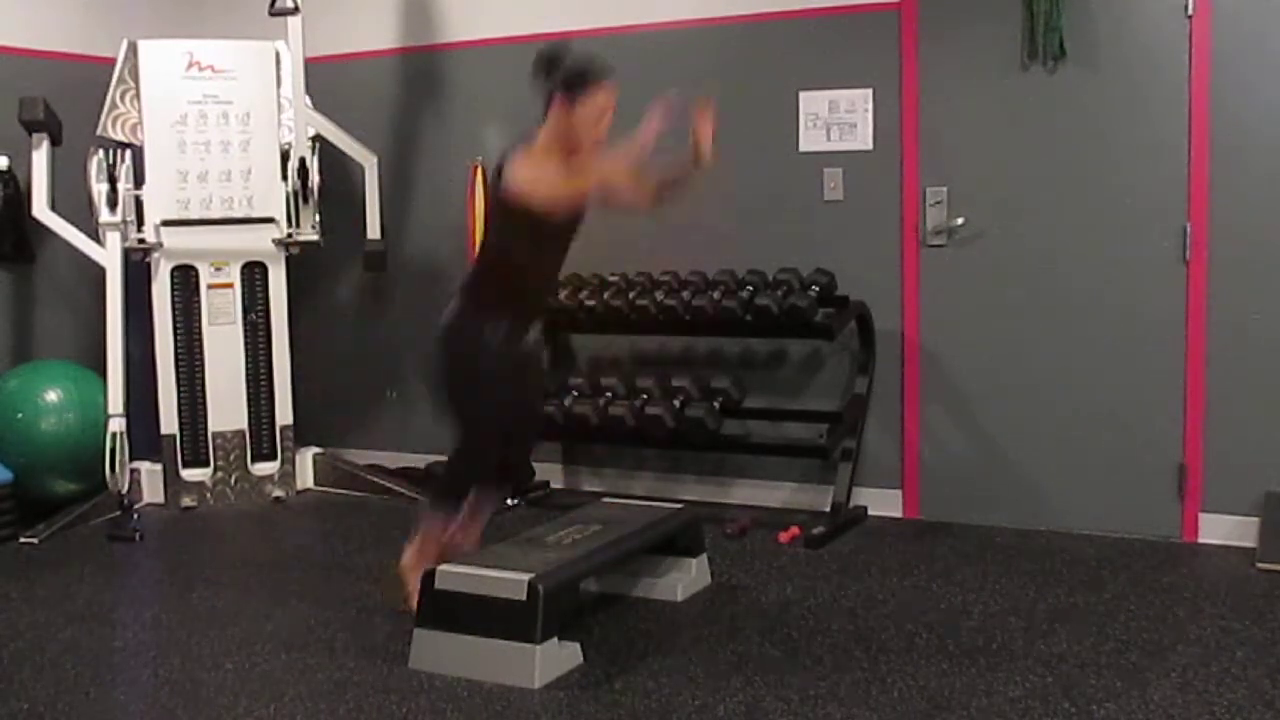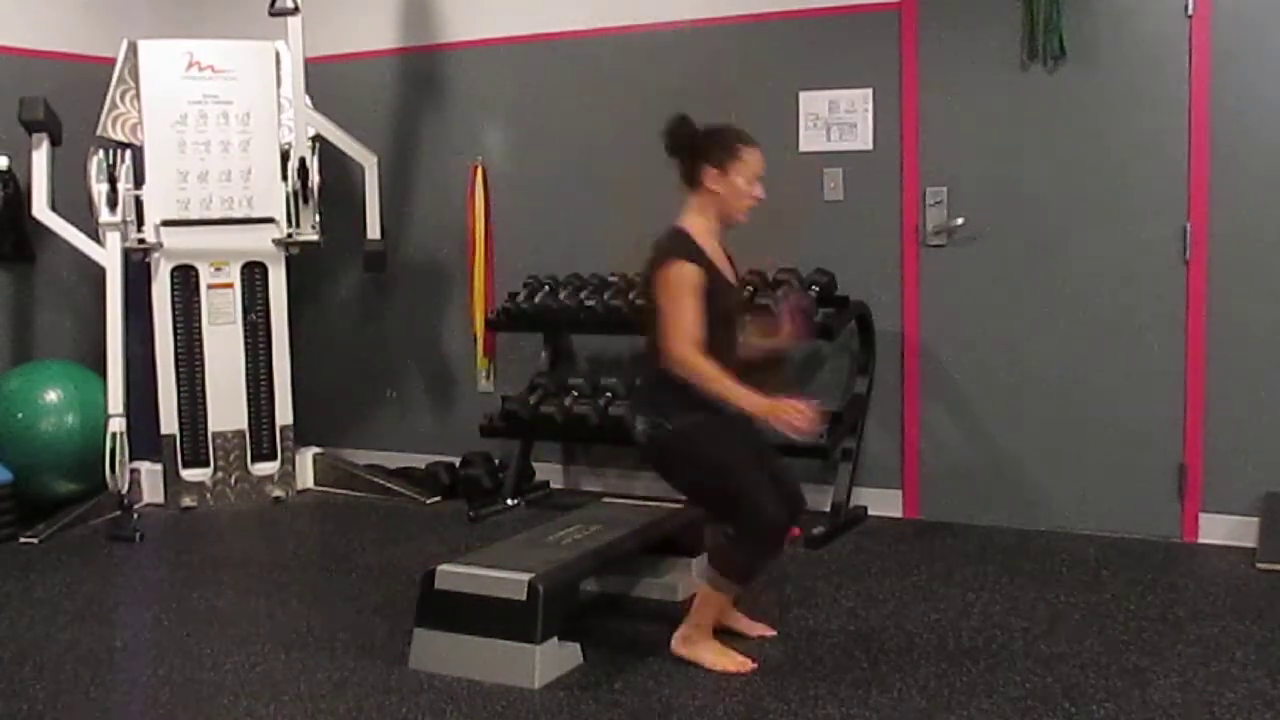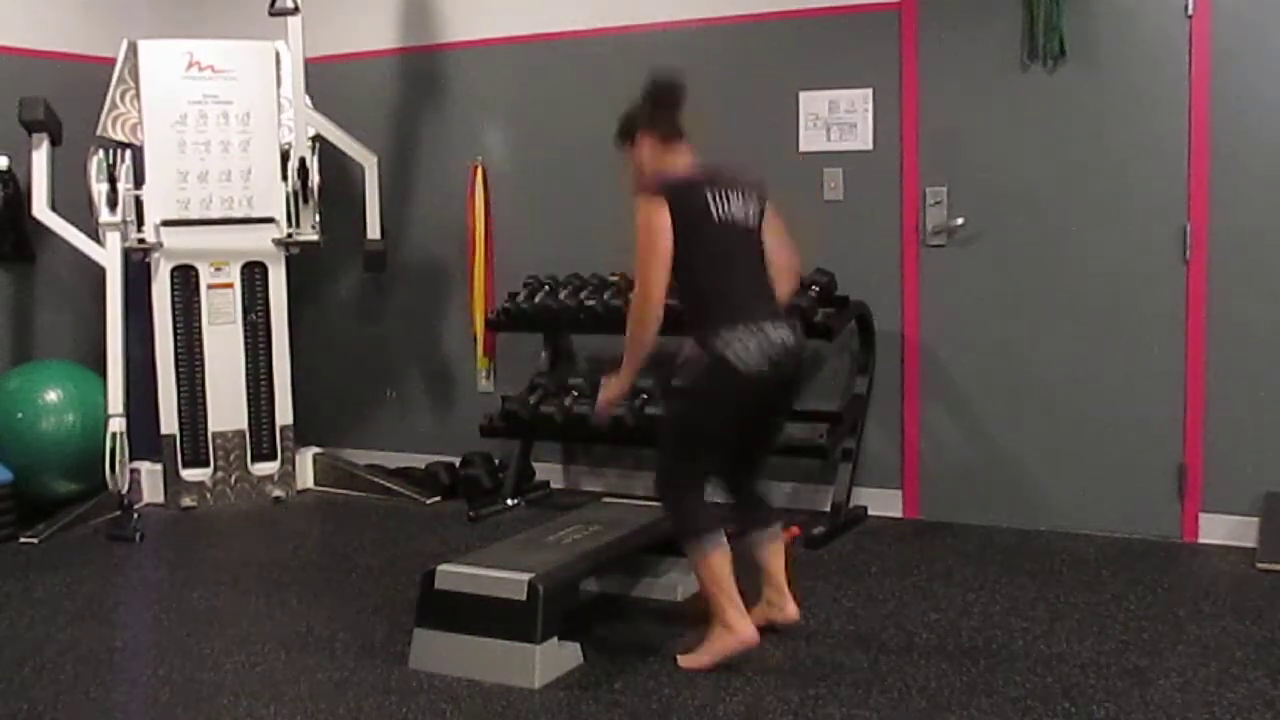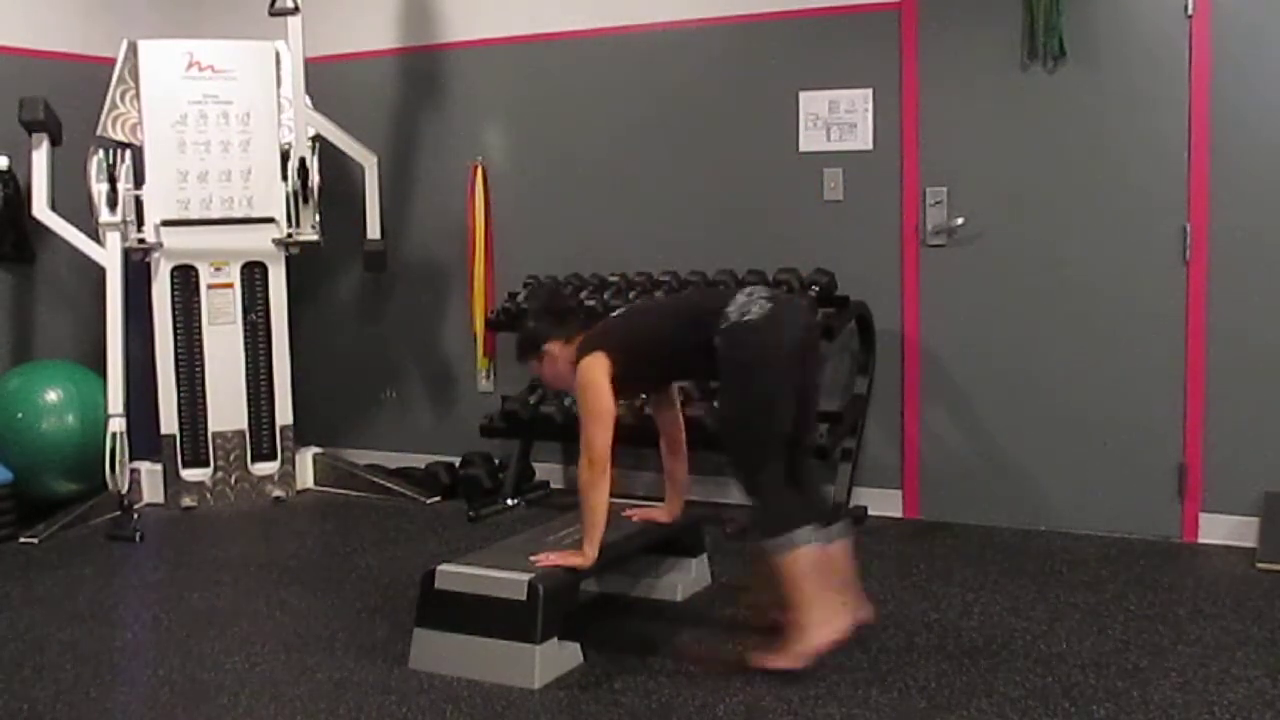
dt=0.5s
person 1, frame 1
left shoulder: (578, 173)
right shoulder: (523, 168)
left elbow: (642, 199)
right elbow: (561, 200)
left wrist: (690, 163)
right wrist: (638, 148)
left hip: (514, 336)
right hip: (476, 332)
left knee: (510, 455)
right knee: (477, 455)
left ankle: (461, 534)
right ankle: (422, 552)
person 1, frame 2
left shoulder: (711, 244)
right shoulder: (679, 256)
right elbow: (682, 355)
left wrist: (772, 339)
right wrist: (764, 407)
left hip: (704, 413)
right hip: (674, 421)
left knee: (777, 503)
right knee: (767, 517)
left ankle: (718, 606)
right ankle: (694, 634)
person 1, frame 3
left shoulder: (658, 197)
right shoulder: (744, 188)
left elbow: (648, 303)
left wrist: (623, 380)
left hip: (738, 357)
right hip: (783, 349)
left knee: (679, 482)
right knee: (742, 474)
left ankle: (733, 624)
right ankle: (778, 600)
person 1, frame 4
left shoulder: (590, 360)
right shoulder: (642, 343)
left elbow: (596, 462)
right elbow: (672, 431)
left wrist: (588, 550)
right wrist: (673, 506)
left hip: (752, 328)
left knee: (764, 480)
right knee: (789, 473)
left ankle: (816, 620)
right ankle: (841, 601)
